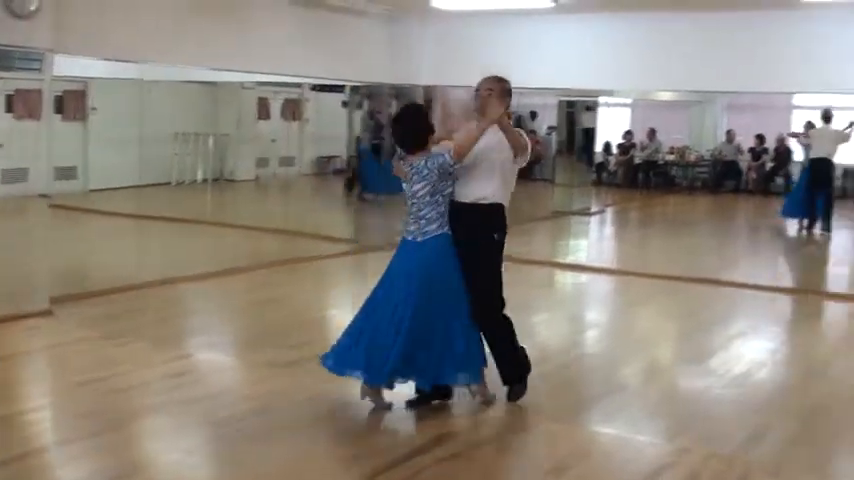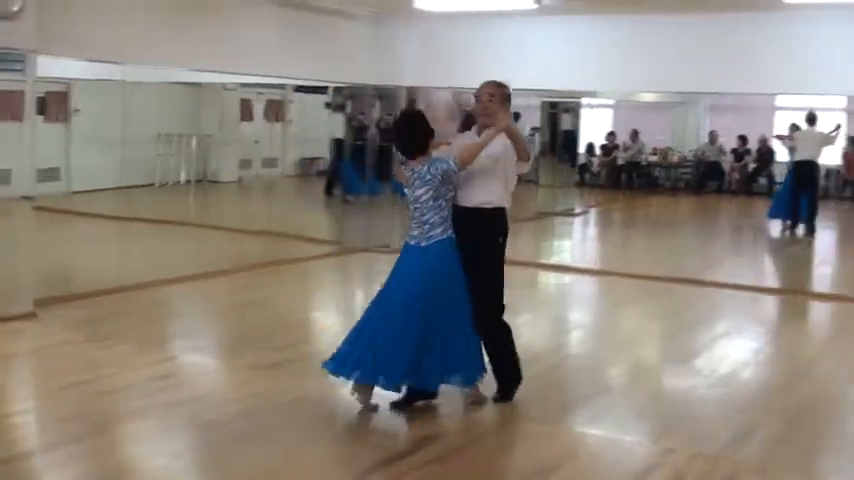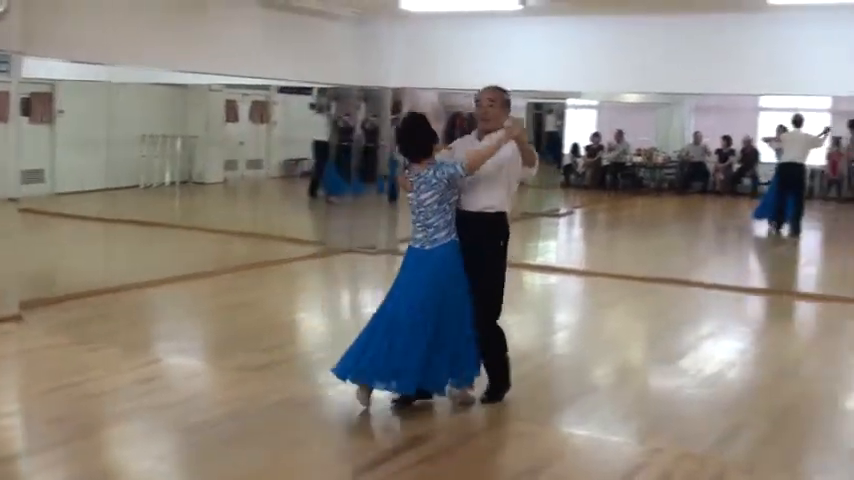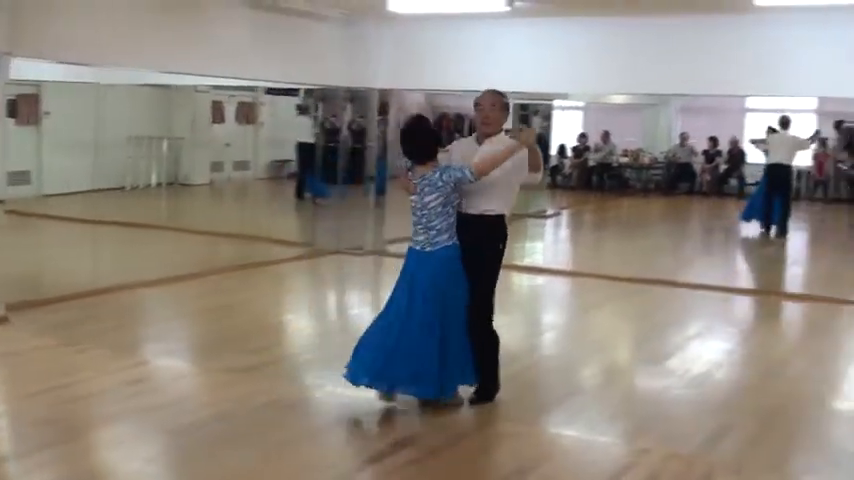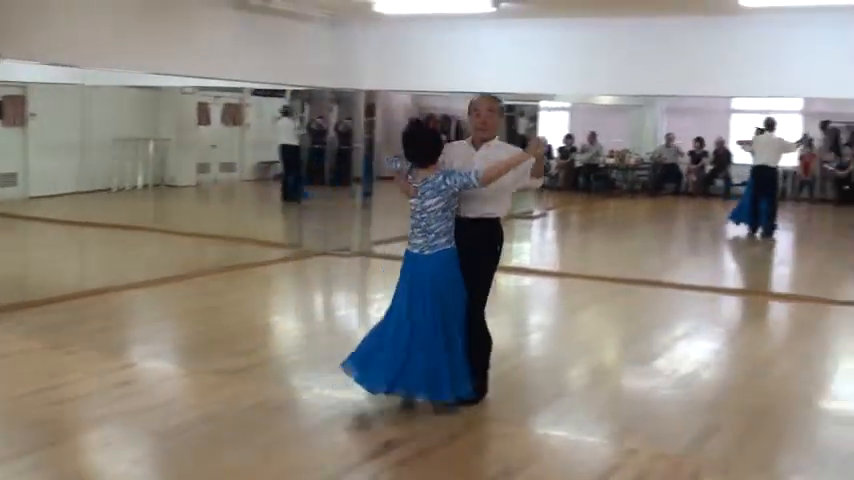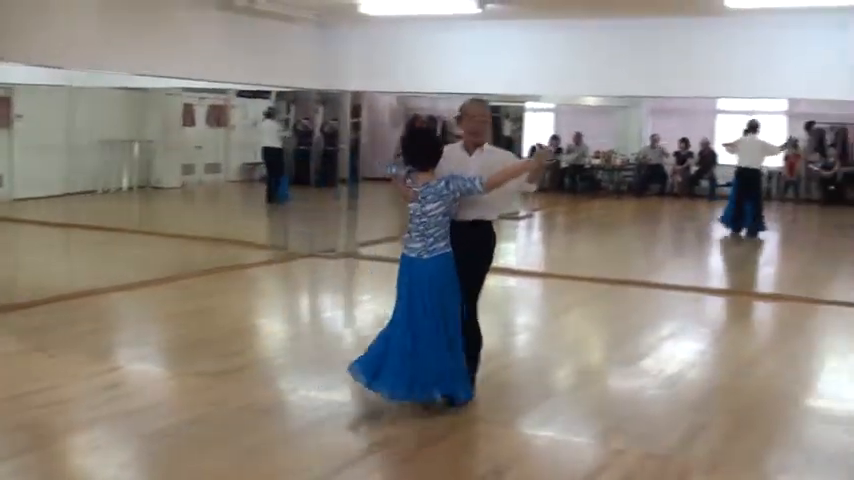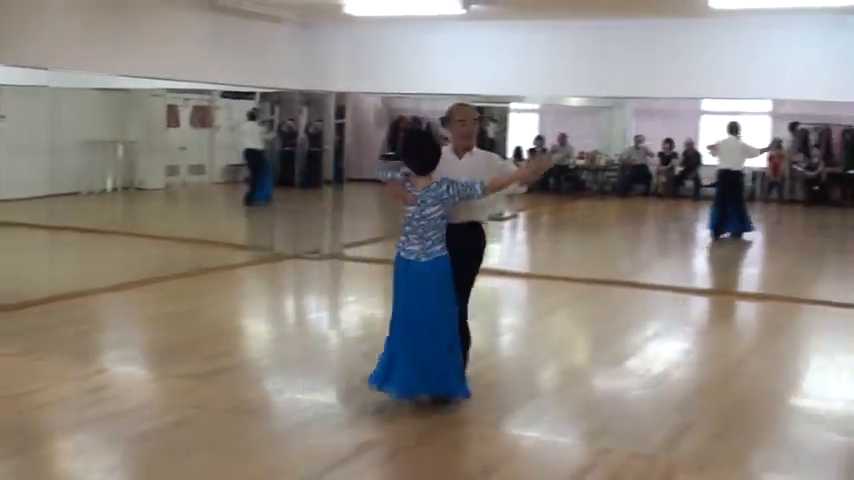
dt=0.1s
person 1, frame 1
left shoulder: (509, 136)
right shoulder: (465, 134)
left elbow: (522, 150)
left wrist: (502, 122)
left hip: (485, 221)
right hip: (455, 218)
left knee: (485, 306)
left ankle: (517, 370)
right ankle: (437, 383)
person 1, frame 2
left shoulder: (508, 142)
right shoulder: (462, 140)
left elbow: (524, 158)
left wrist: (509, 130)
left hip: (488, 225)
right hip: (455, 221)
left knee: (485, 308)
left ankle: (509, 376)
right ankle: (424, 383)
person 1, frame 3
left shoulder: (512, 147)
right shoulder: (461, 144)
left elbow: (530, 164)
left wrist: (520, 137)
left hip: (489, 229)
right hip: (455, 226)
left knee: (482, 311)
left ankle: (498, 379)
person 1, frame 4
right shoulder: (458, 148)
left elbow: (534, 170)
left wrist: (531, 150)
right wrist: (410, 178)
left hip: (488, 230)
right hip: (453, 227)
left knee: (477, 307)
left ankle: (488, 379)
person 1, frame 5
left shoulder: (509, 154)
right shoulder: (452, 150)
left elbow: (535, 176)
left wrist: (538, 156)
right wrist: (408, 181)
left hip: (485, 234)
right hip: (451, 230)
left knee: (471, 308)
left ankle: (477, 380)
person 1, frame 6
left shoulder: (501, 158)
right shoulder: (444, 155)
left elbow: (529, 181)
left wrist: (538, 166)
left hip: (480, 236)
left knee: (464, 306)
left ankle: (464, 377)
person 1, frame 7
left shoulder: (489, 162)
left elbow: (520, 181)
right elbow: (401, 178)
right wrist: (399, 187)
left hip: (468, 238)
left knee: (455, 306)
person 2, frame 1
left shoulder: (406, 164)
right shoulder: (433, 164)
right elbow: (458, 150)
right wrist: (488, 121)
left hip: (411, 246)
right hip: (436, 248)
left knee: (395, 312)
right knee: (452, 312)
left ankle: (372, 380)
right ankle: (474, 380)
person 2, frame 2
left shoulder: (406, 168)
right shoulder: (435, 169)
right elbow: (462, 157)
right wrist: (496, 130)
left hip: (413, 252)
right hip: (439, 252)
left knee: (394, 314)
right knee: (454, 317)
left ankle: (364, 381)
right ankle: (468, 383)
person 2, frame 3
left shoulder: (409, 172)
right shoulder: (441, 173)
right elbow: (471, 162)
right wrist: (506, 136)
left hip: (417, 255)
right hip: (443, 256)
left knee: (401, 316)
right knee: (451, 319)
left ankle: (368, 381)
right ankle: (458, 384)
person 2, frame 4
left shoulder: (410, 173)
right shoulder: (445, 176)
right elbow: (480, 168)
right wrist: (519, 144)
left hip: (416, 257)
right hip: (444, 257)
left knee: (405, 317)
right knee: (446, 321)
left ankle: (388, 380)
right ankle: (443, 388)
person 2, frame 5
left shoulder: (409, 176)
right shoulder: (448, 180)
right elbow: (486, 175)
right wrist: (528, 154)
left hip: (413, 259)
right hip: (441, 261)
left knee: (410, 320)
right knee: (443, 323)
left ankle: (403, 383)
right ankle: (444, 390)
person 2, frame 6
left shoulder: (406, 180)
right shoulder: (447, 186)
right elbow: (489, 183)
right wrist: (531, 164)
left hip: (410, 262)
right hip: (439, 263)
left knee: (411, 321)
right knee: (442, 325)
left ankle: (403, 382)
right ankle: (448, 388)
person 2, frame 7
left shoulder: (401, 181)
right shoulder: (447, 189)
left elbow: (380, 169)
right elbow: (490, 186)
left wrist: (401, 166)
right wrist: (530, 169)
left hip: (405, 263)
right hip: (435, 265)
left knee: (410, 320)
right knee: (438, 323)
left ankle: (409, 382)
right ankle: (441, 387)
